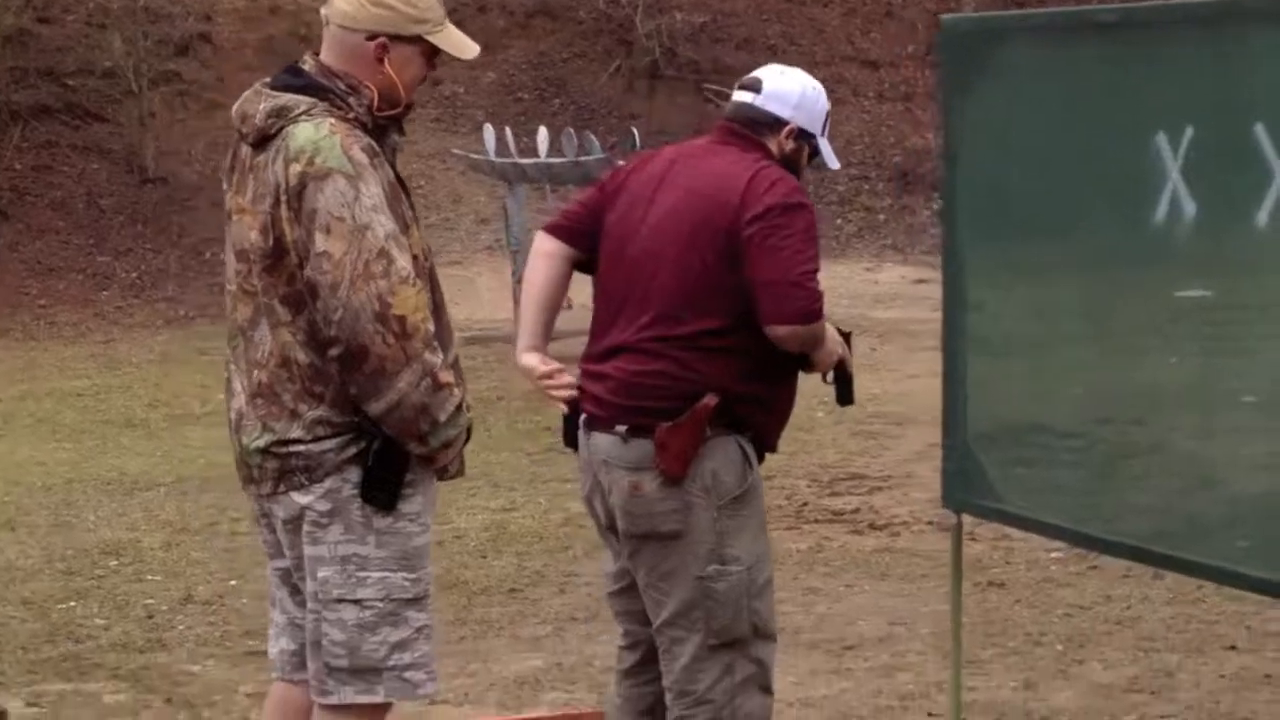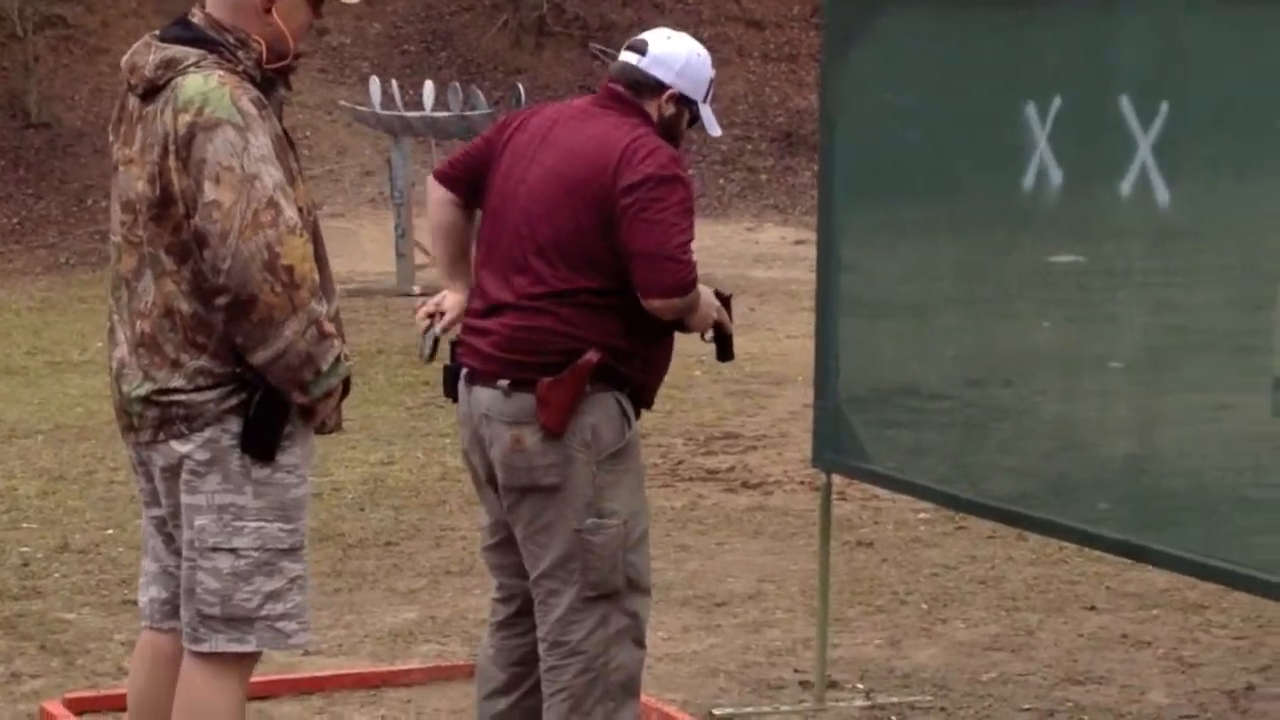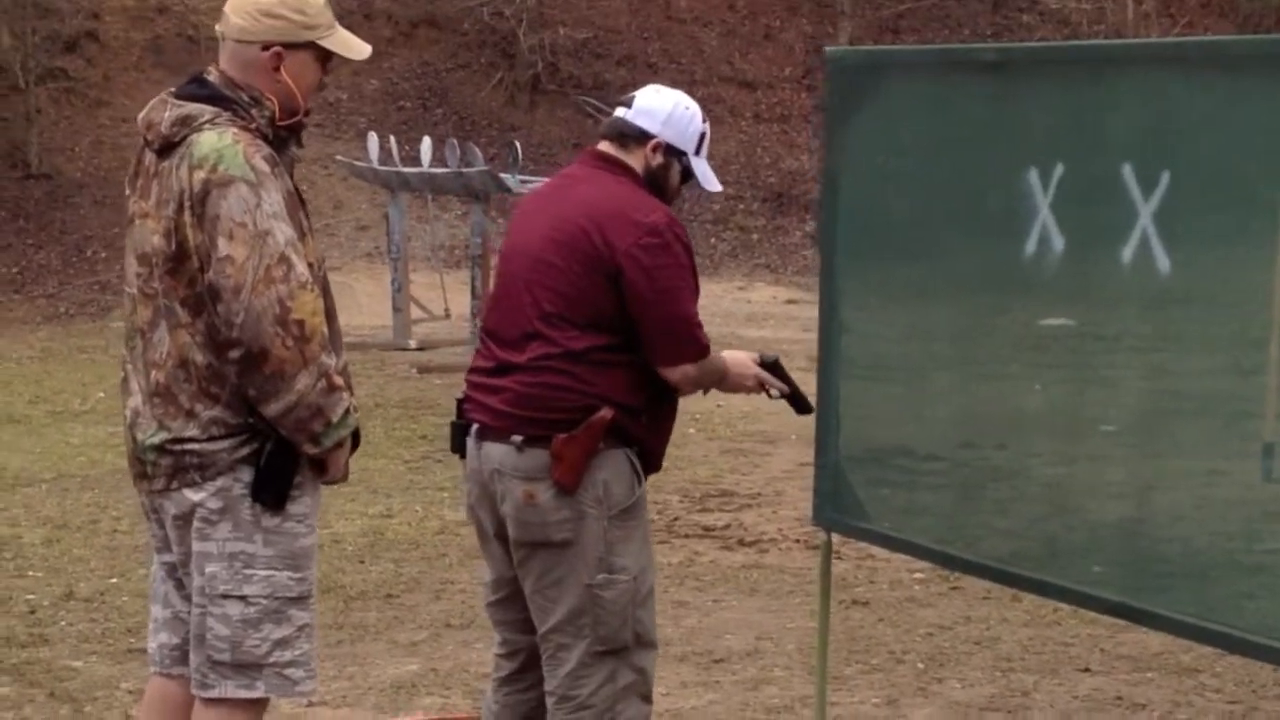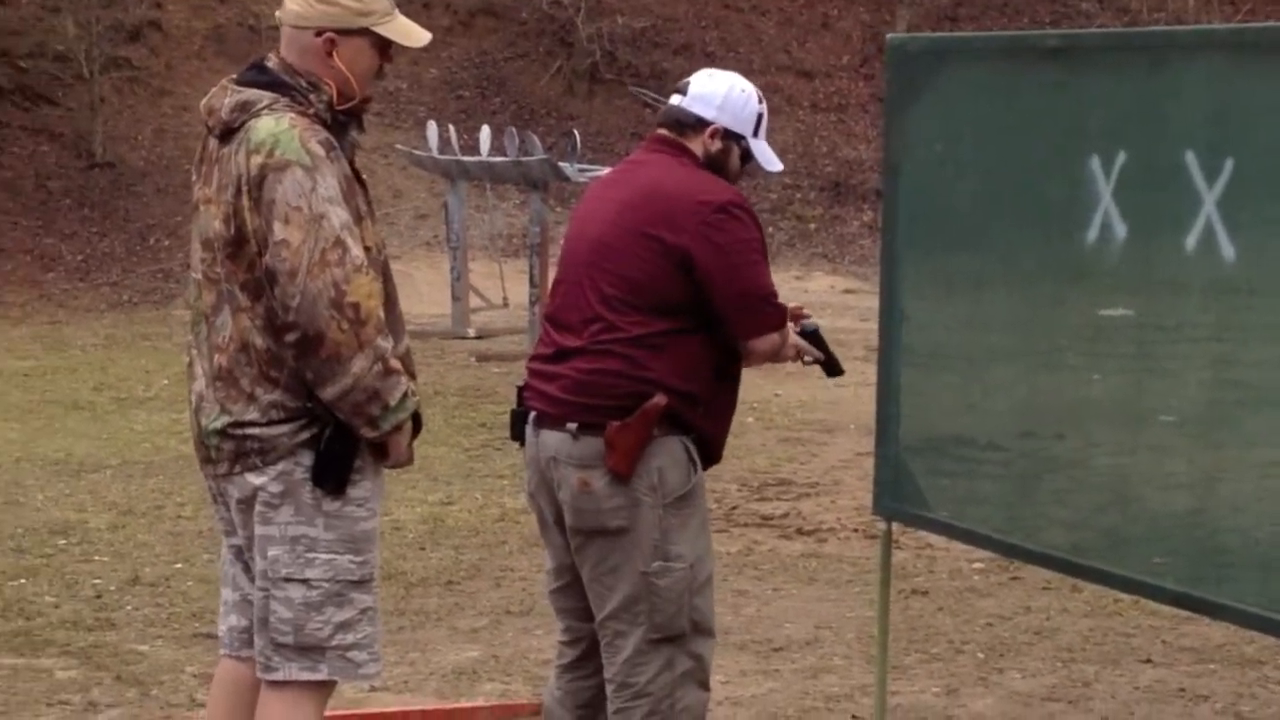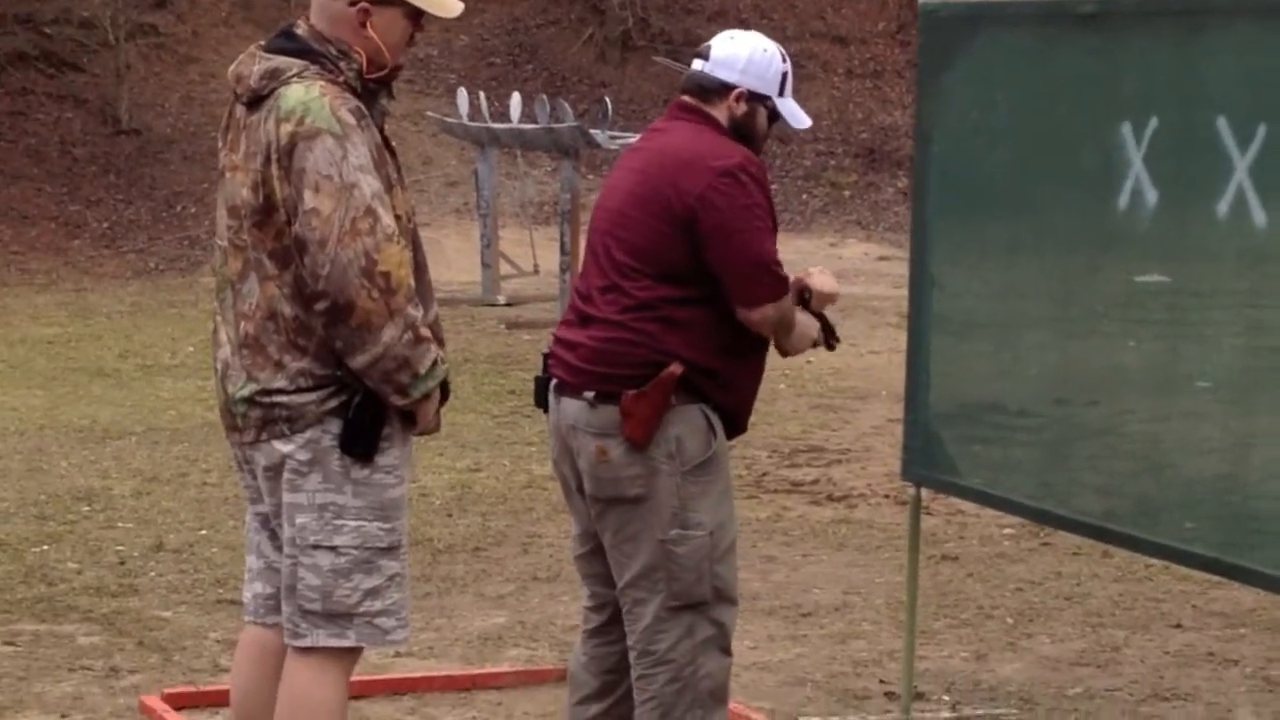
dt=0.7s
person 1, frame 1
left shoulder: (272, 135)
right shoulder: (331, 152)
right elbow: (375, 322)
right wrist: (443, 429)
left hip: (285, 442)
right hip: (350, 459)
person 1, frame 2
left shoulder: (157, 84)
right shoulder: (220, 102)
right elbow: (261, 268)
right wrist: (321, 377)
left hip: (162, 388)
right hip: (227, 406)
left knee: (174, 618)
right knee: (224, 634)
person 1, frame 3
left shoulder: (170, 143)
right shoulder: (234, 159)
right elbow: (269, 321)
right wrist: (329, 428)
left hip: (175, 441)
right hip: (240, 458)
left knee: (180, 661)
person 1, frame 4
left shoulder: (236, 131)
right shoulder: (291, 144)
right elbow: (326, 307)
right wrist: (390, 413)
left hip: (243, 426)
right hip: (303, 441)
left knee: (249, 645)
person 1, frame 5
left shoulder: (265, 96)
right shoulder: (323, 113)
right elbow: (358, 276)
right wrist: (419, 380)
left hip: (270, 393)
right hip: (331, 411)
left knee: (274, 613)
right knee: (326, 633)
person 2, frame 1
left shoulder: (646, 169)
right shoulder: (771, 191)
left elbow: (556, 241)
right elbow: (790, 321)
left wrist: (531, 346)
right wrist: (822, 342)
left hip: (610, 440)
right hip: (684, 456)
left knee: (649, 645)
right knee: (719, 654)
person 2, frame 2
left shoulder: (530, 125)
right shoulder: (647, 160)
left elbow: (448, 184)
right elbow: (666, 294)
left wrist: (456, 284)
right wrist: (701, 305)
left hip: (487, 391)
right hip: (562, 412)
left knee: (521, 599)
right knee: (592, 607)
person 2, frame 3
left shoulder: (542, 200)
right shoulder: (644, 221)
right elbow: (681, 366)
right wrist: (727, 369)
left hip: (492, 448)
left knee: (523, 654)
right knee: (599, 664)
person 2, frame 4
left shoulder: (611, 187)
right shoulder: (708, 203)
right elbow: (761, 341)
left wrist: (763, 325)
right wrist: (786, 341)
left hip: (554, 435)
left knee: (588, 641)
right knee: (658, 651)
person 2, frame 5
left shoulder: (649, 151)
right shoulder: (723, 166)
right elbow: (759, 307)
left wrist: (792, 287)
right wrist: (796, 326)
left hip: (583, 406)
right hip: (648, 423)
left knee: (614, 610)
right knee: (682, 620)
